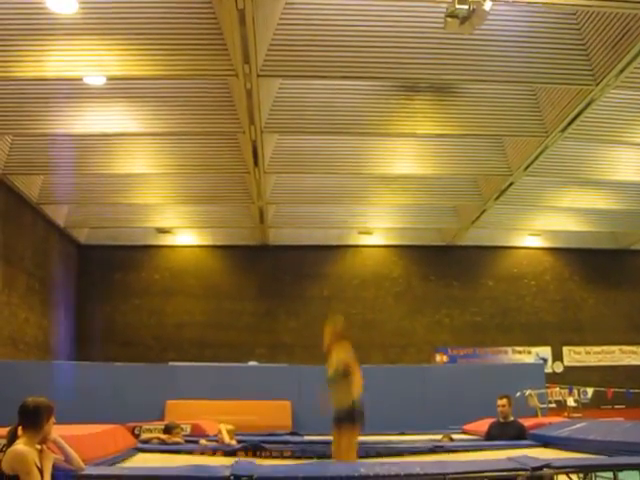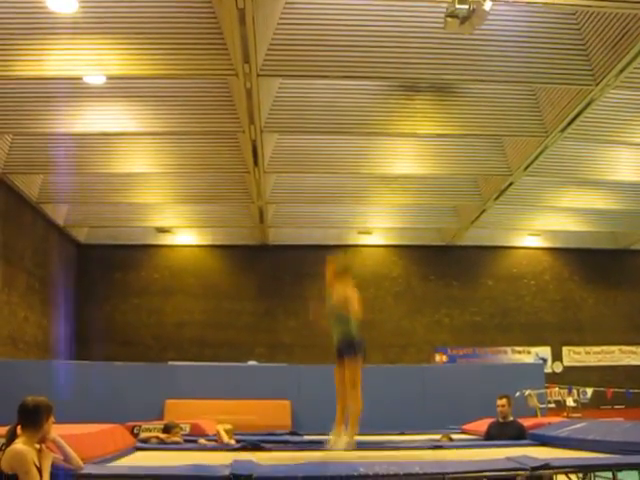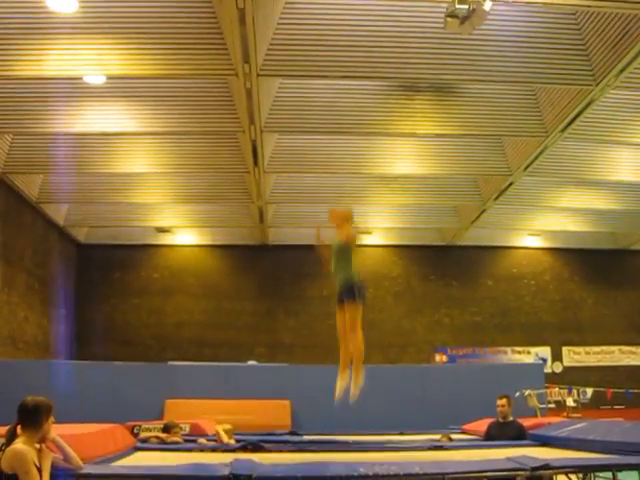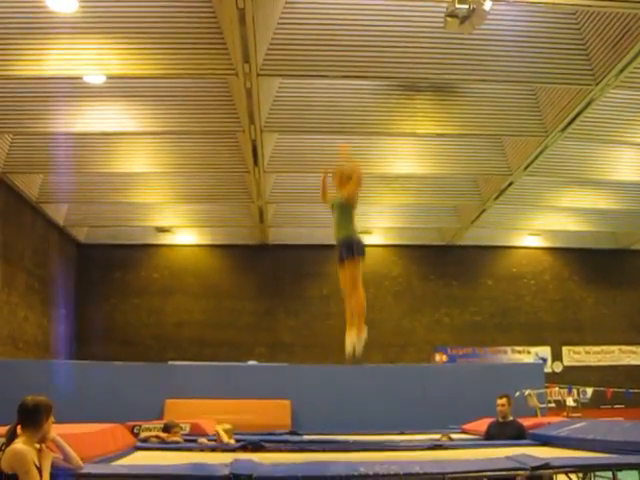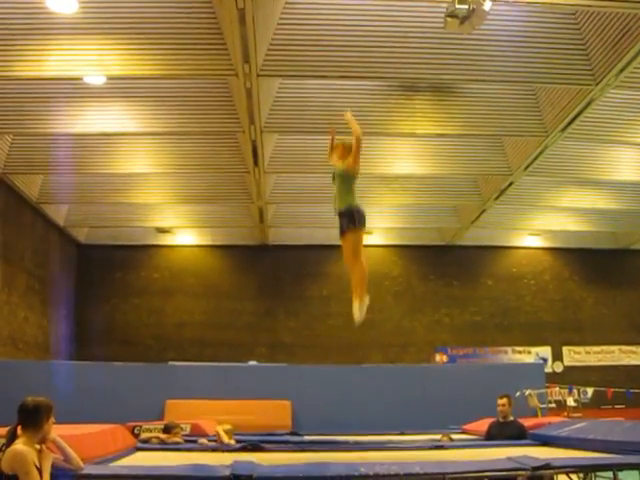
dt=0.1s
person 1, frame 1
left shoulder: (345, 356)
right shoulder: (333, 358)
left elbow: (358, 377)
left wrist: (353, 393)
left hip: (351, 412)
right hip: (340, 413)
left knee: (348, 454)
right knee: (337, 454)
person 1, frame 2
left shoulder: (347, 290)
right shoulder: (335, 292)
left elbow: (356, 308)
left hip: (352, 345)
right hip: (341, 345)
left knee: (352, 388)
right knee: (341, 392)
left ankle: (351, 433)
right ankle: (340, 432)
person 1, frame 3
left shoulder: (348, 233)
right shoulder: (340, 237)
right elbow: (327, 256)
right wrist: (319, 240)
left hip: (351, 287)
right hip: (342, 287)
left knee: (353, 330)
right knee: (342, 335)
left ankle: (357, 374)
right ankle: (344, 374)
person 1, frame 4
left shoulder: (350, 193)
right shoulder: (338, 199)
left elbow: (359, 177)
right elbow: (324, 198)
left wrist: (348, 158)
right wrist: (324, 180)
left hip: (352, 244)
right hip: (343, 245)
left knee: (355, 288)
right knee: (347, 292)
left ankle: (360, 329)
right ankle: (351, 330)
person 1, frame 5
left shoulder: (352, 165)
right shoulder: (340, 168)
left elbow: (358, 137)
right elbow: (330, 155)
left wrist: (349, 119)
right wrist: (332, 136)
left hip: (352, 213)
right hip: (344, 215)
left knee: (356, 258)
right knee: (350, 261)
left ankle: (362, 297)
right ankle: (357, 299)
